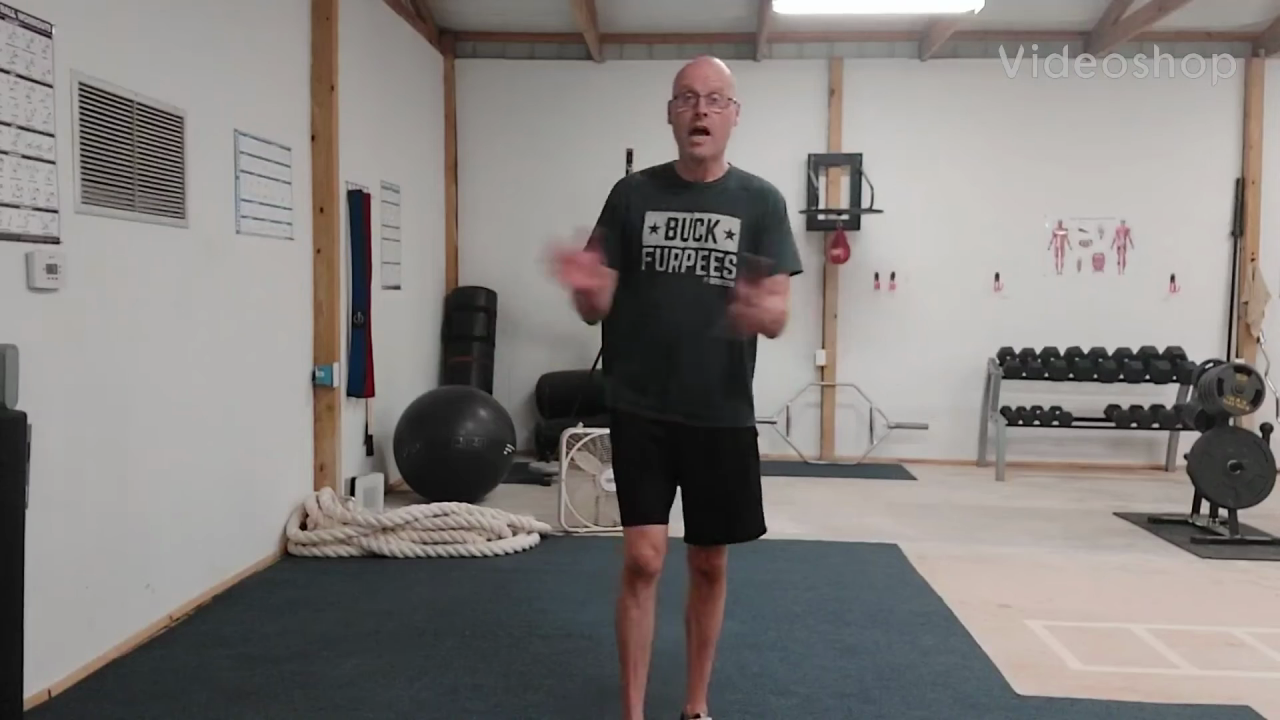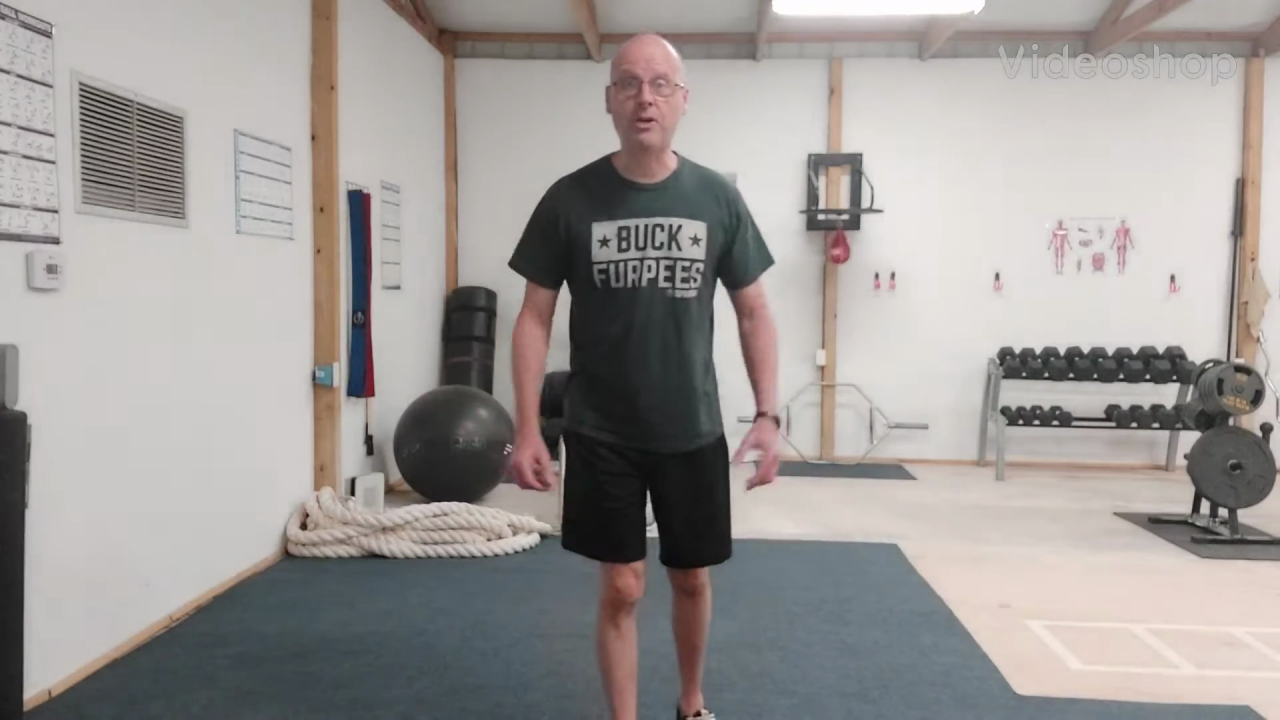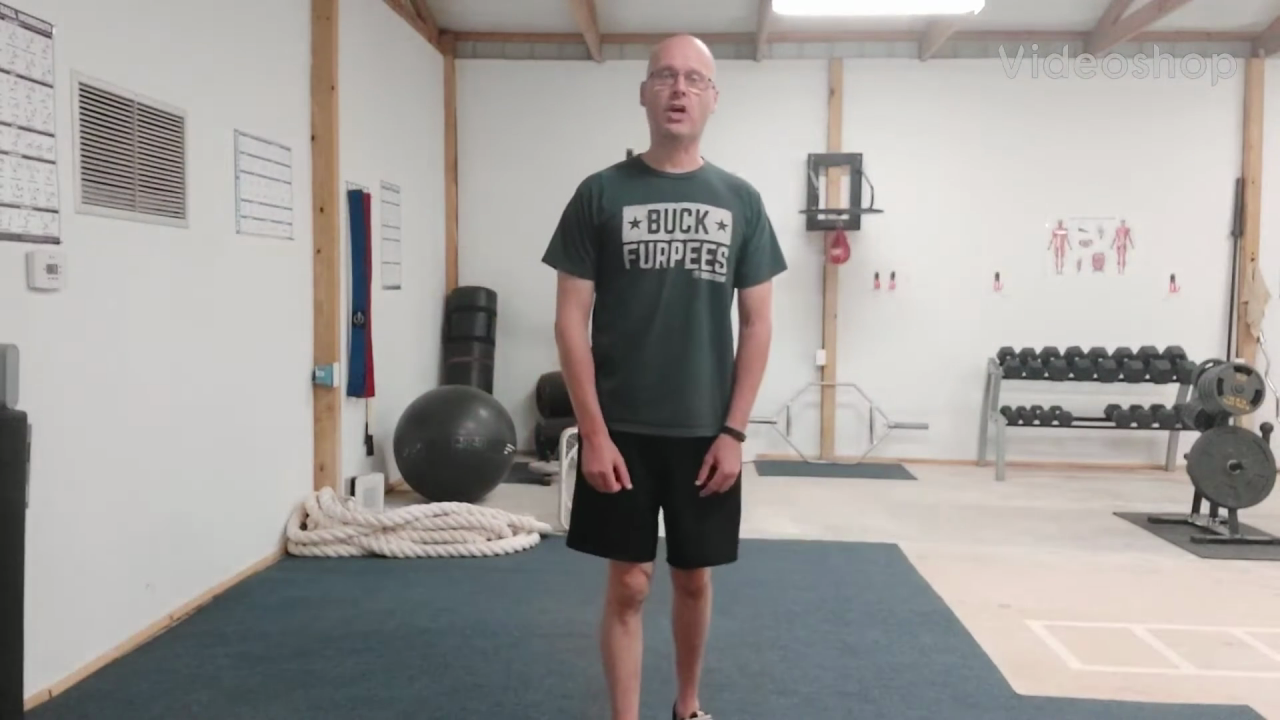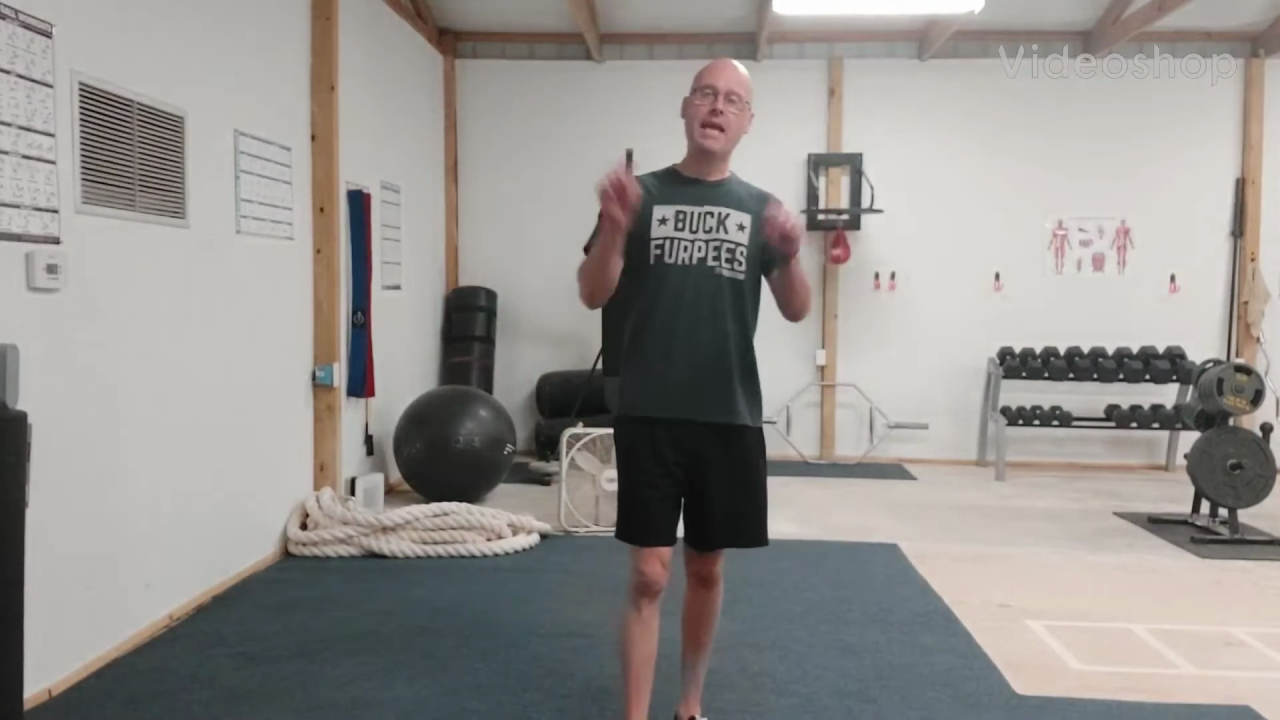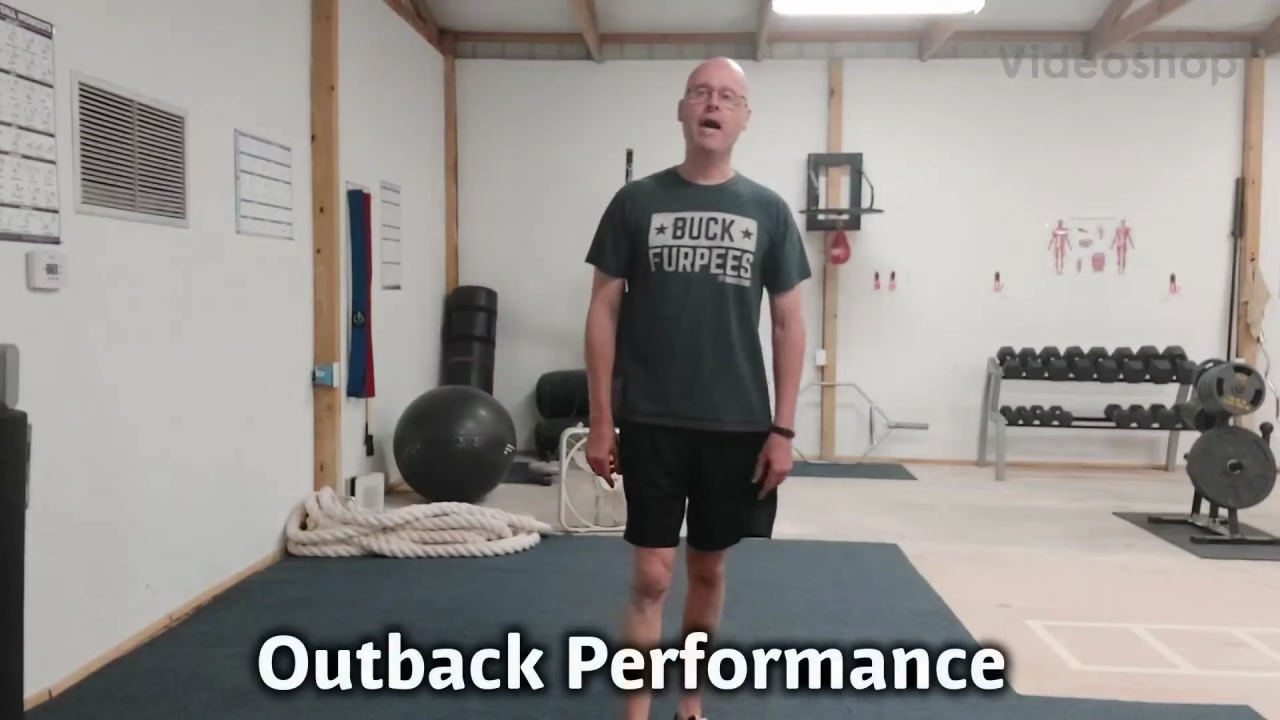
dt=1s
person 1, frame 1
left shoulder: (760, 201)
right shoulder: (633, 194)
left elbow: (775, 314)
right elbow: (596, 307)
left wrist: (757, 307)
right wrist: (584, 285)
left hip: (722, 416)
right hip: (641, 411)
left knee: (710, 564)
right knee: (642, 560)
person 1, frame 2
left shoulder: (718, 198)
right shoulder: (569, 200)
left elbow: (753, 314)
right elbow: (535, 318)
left wrist: (767, 415)
right wrist: (528, 428)
left hip: (694, 434)
right hip: (601, 437)
left knee: (692, 580)
right knee: (621, 588)
person 1, frame 3
left shoulder: (740, 200)
right shoulder: (601, 194)
left elbow: (756, 323)
right elbow: (572, 320)
left wrist: (733, 431)
right wrist: (594, 431)
left hip: (705, 430)
right hip: (622, 430)
left knee: (694, 578)
right knee: (629, 584)
person 1, frame 4
left shoulder: (761, 207)
right shoulder: (641, 194)
left elbow: (796, 309)
right elbow: (594, 296)
left wrist: (789, 253)
right wrist: (613, 227)
left hip: (730, 416)
right hip: (648, 414)
left knee: (706, 568)
right knee: (649, 574)
person 1, frame 5
left shoulder: (768, 210)
right shoulder: (635, 202)
left elbow: (788, 324)
right elbow: (603, 314)
left wrist: (783, 429)
right wrist: (599, 420)
left hip: (735, 424)
right hip: (651, 422)
left knee: (709, 569)
right knee: (651, 575)
